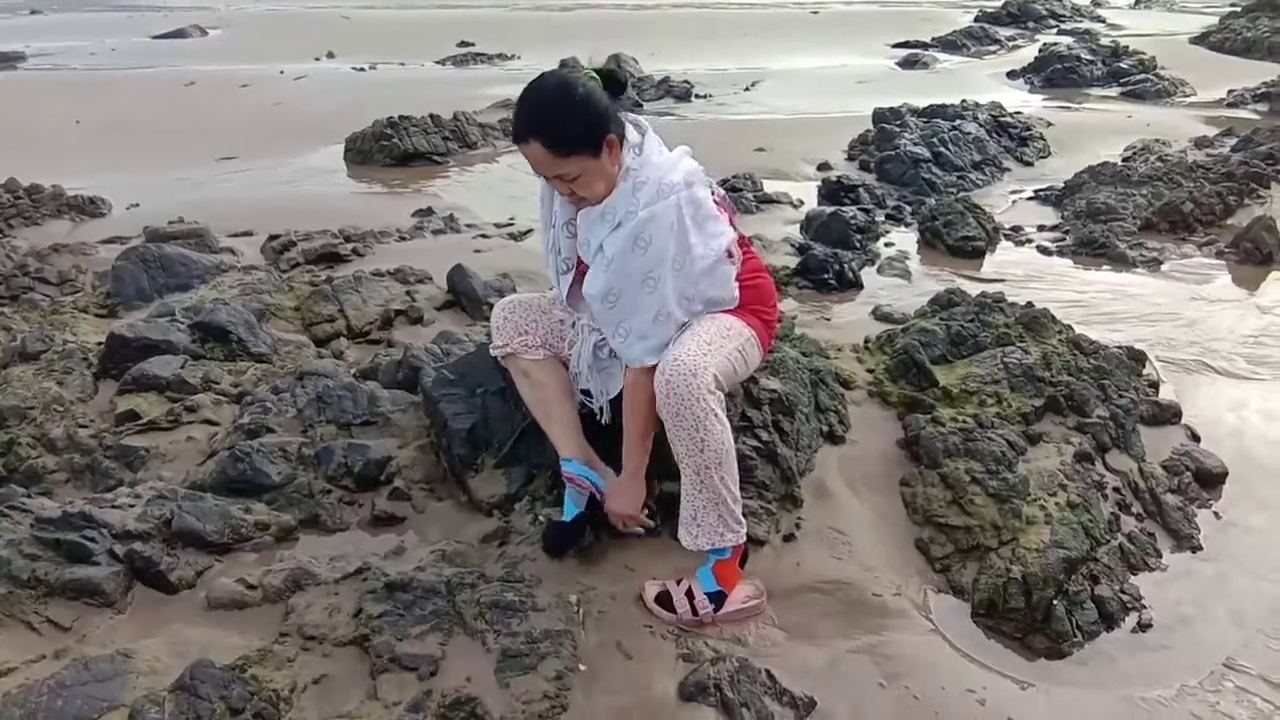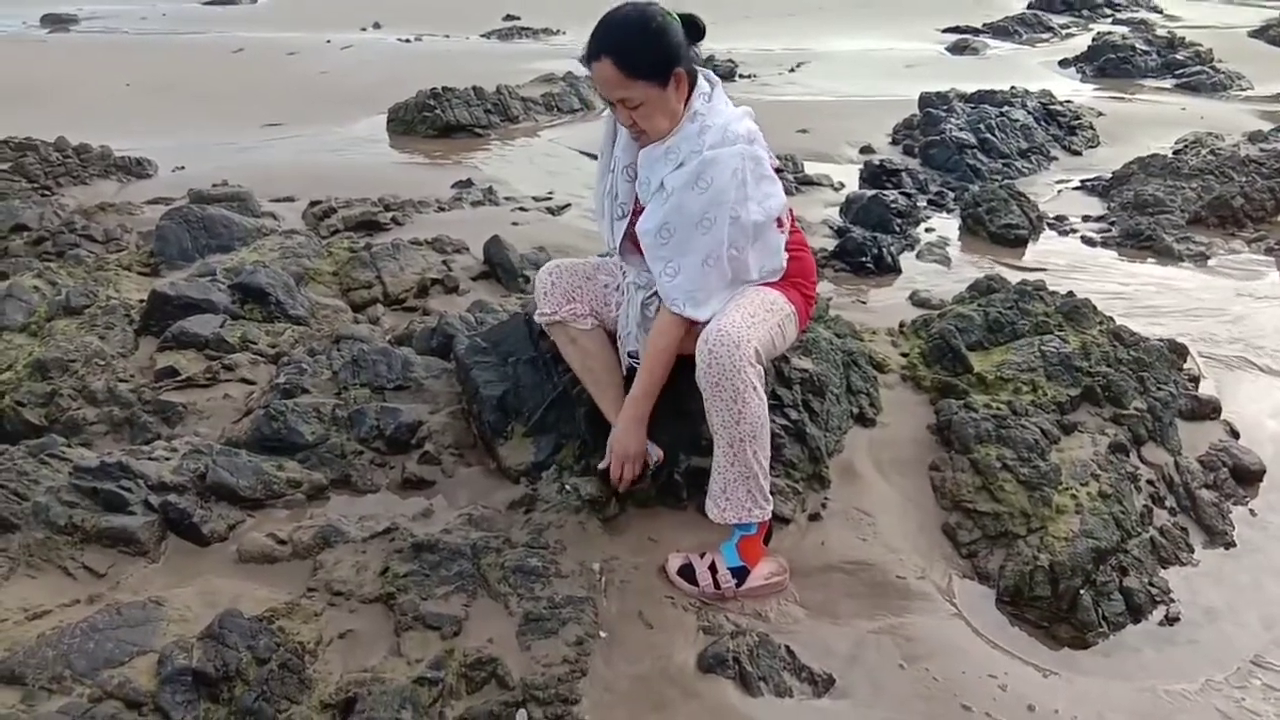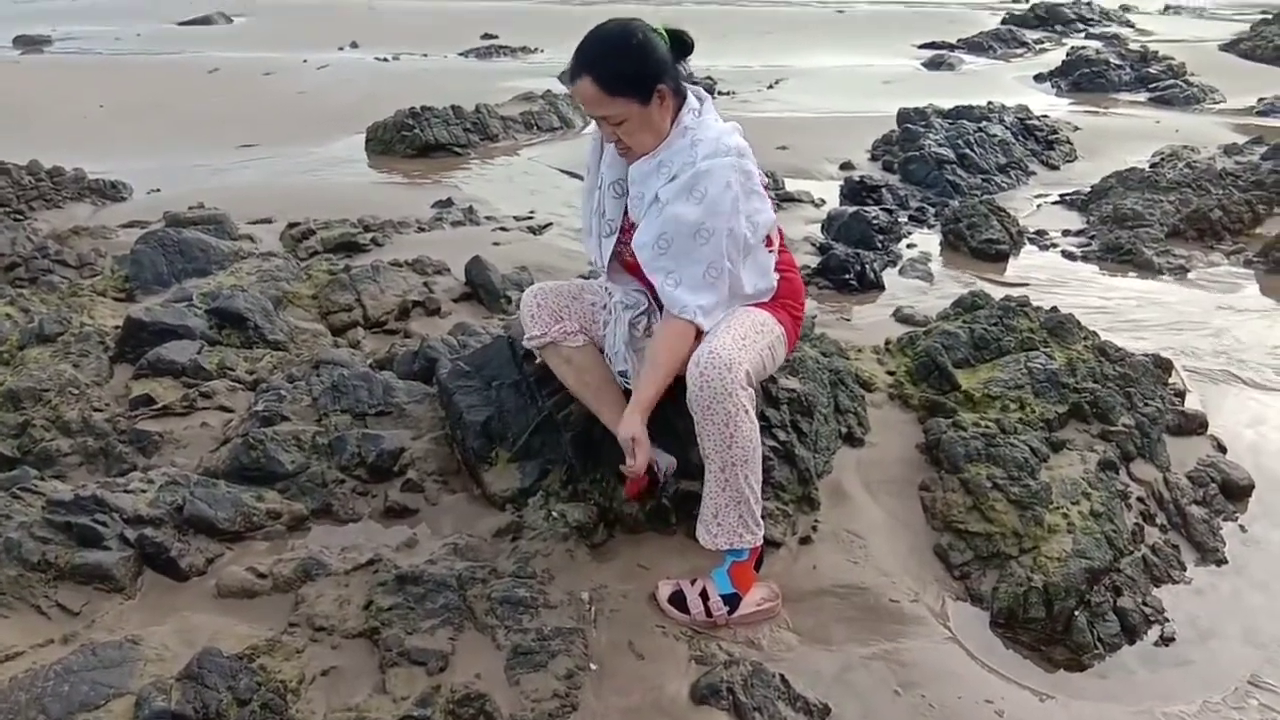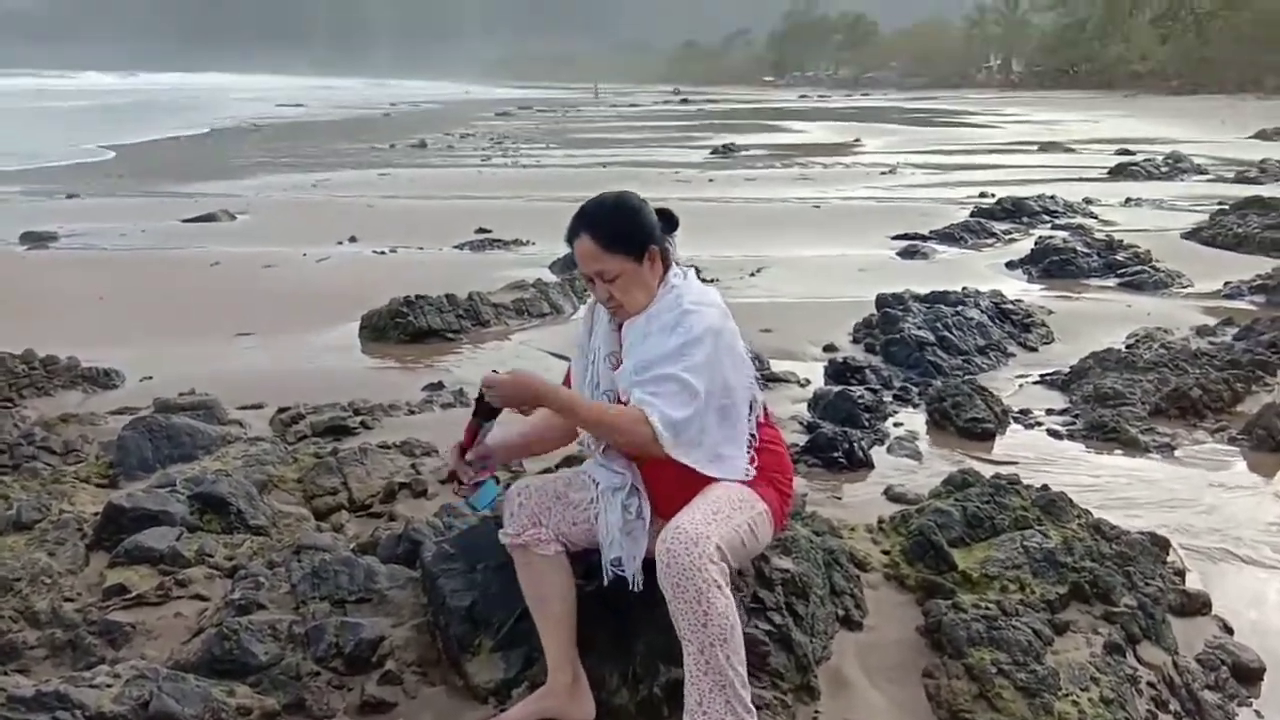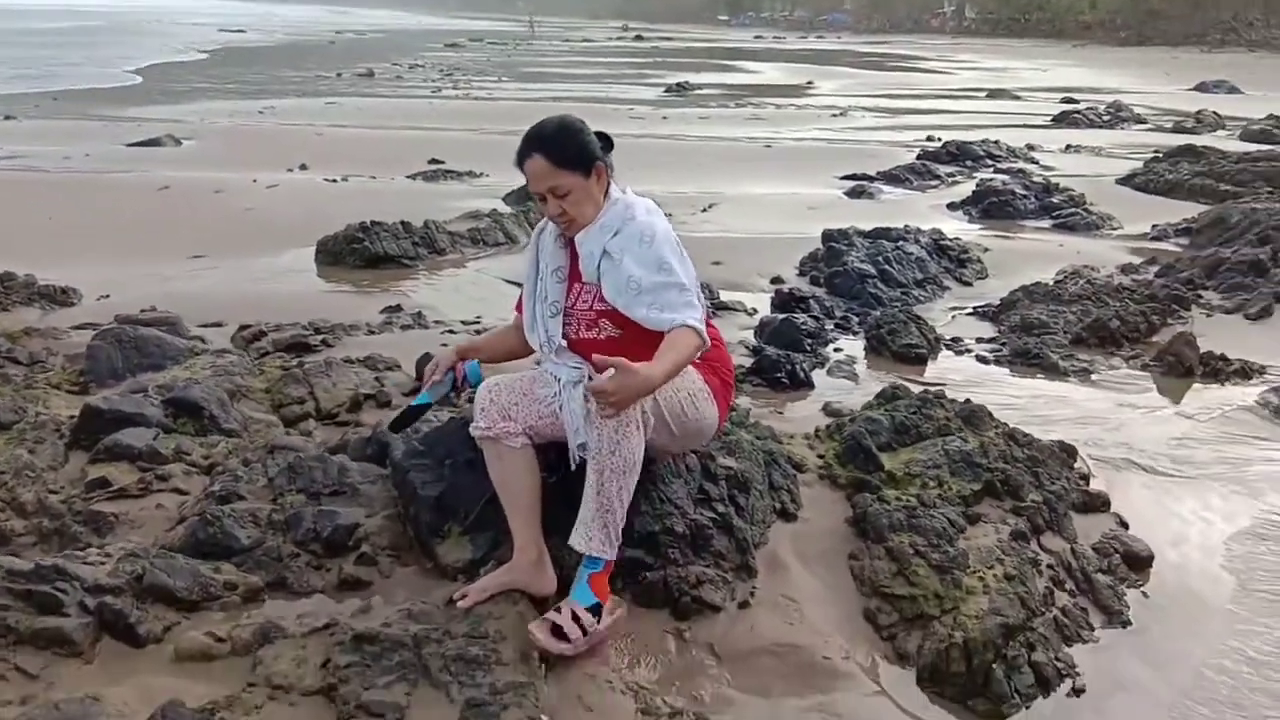
dt=1s
person 1, frame 1
left shoulder: (658, 205)
right shoulder: (580, 165)
left elbow: (644, 353)
right elbow: (581, 275)
left wrist: (632, 477)
left hip: (724, 306)
right hip: (626, 310)
left knee: (682, 374)
right knee: (513, 319)
left ankle: (726, 563)
right ankle: (581, 472)
person 1, frame 2
left shoulder: (719, 156)
right shoulder: (641, 120)
left elbow: (682, 304)
right elbow: (632, 230)
left wrist: (632, 421)
left hip: (760, 282)
right hip: (666, 272)
left knee: (724, 345)
right knee: (556, 286)
left ankle: (750, 539)
right ankle: (635, 450)
person 1, frame 3
left shoulder: (710, 166)
right shoulder: (627, 137)
left elbow: (689, 308)
right elbow: (620, 244)
left wrist: (637, 410)
right wrist: (587, 324)
left hip: (747, 301)
right hip: (651, 294)
left knee: (715, 368)
right knee: (542, 306)
left ankle: (742, 564)
right ankle: (641, 453)
person 1, frame 4
left shoulder: (694, 319)
right shoulder: (605, 318)
left elbow: (653, 431)
right elbow: (572, 415)
left wrist: (540, 393)
right wrist: (497, 450)
left hip: (734, 480)
right hip: (645, 483)
left knee: (686, 544)
right knee: (526, 506)
person 1, frame 5
left shoulder: (640, 229)
right shoulder: (550, 239)
left elbow: (686, 324)
right elbow: (530, 330)
left wrist: (648, 377)
right wrist: (465, 349)
left hip: (685, 383)
right hip: (593, 378)
left knee: (621, 400)
right knee: (495, 401)
left ankle: (595, 578)
right ankle: (530, 561)
